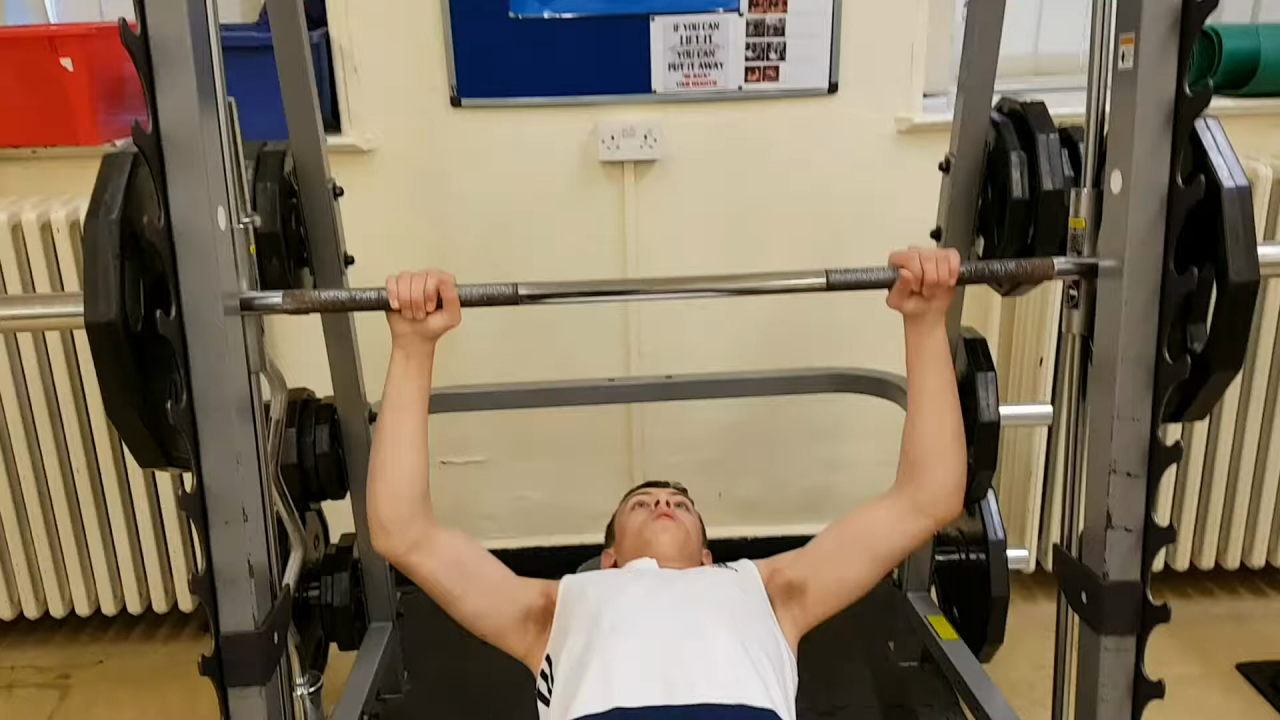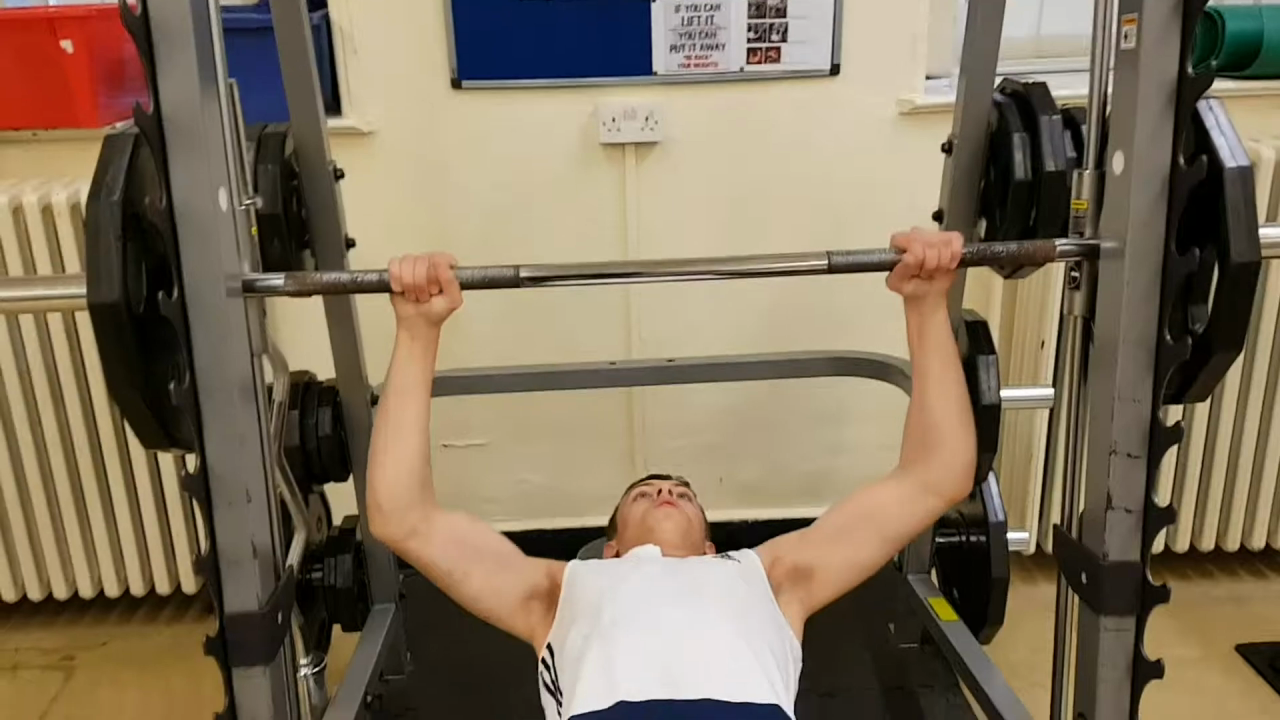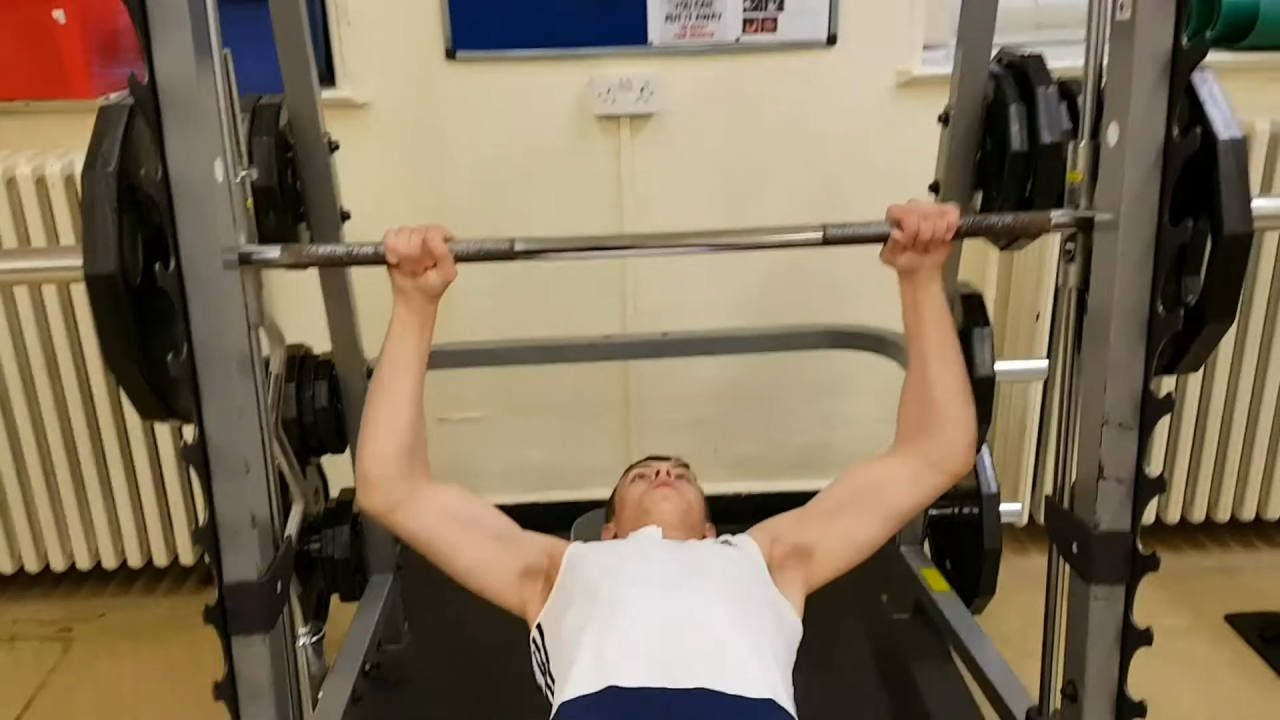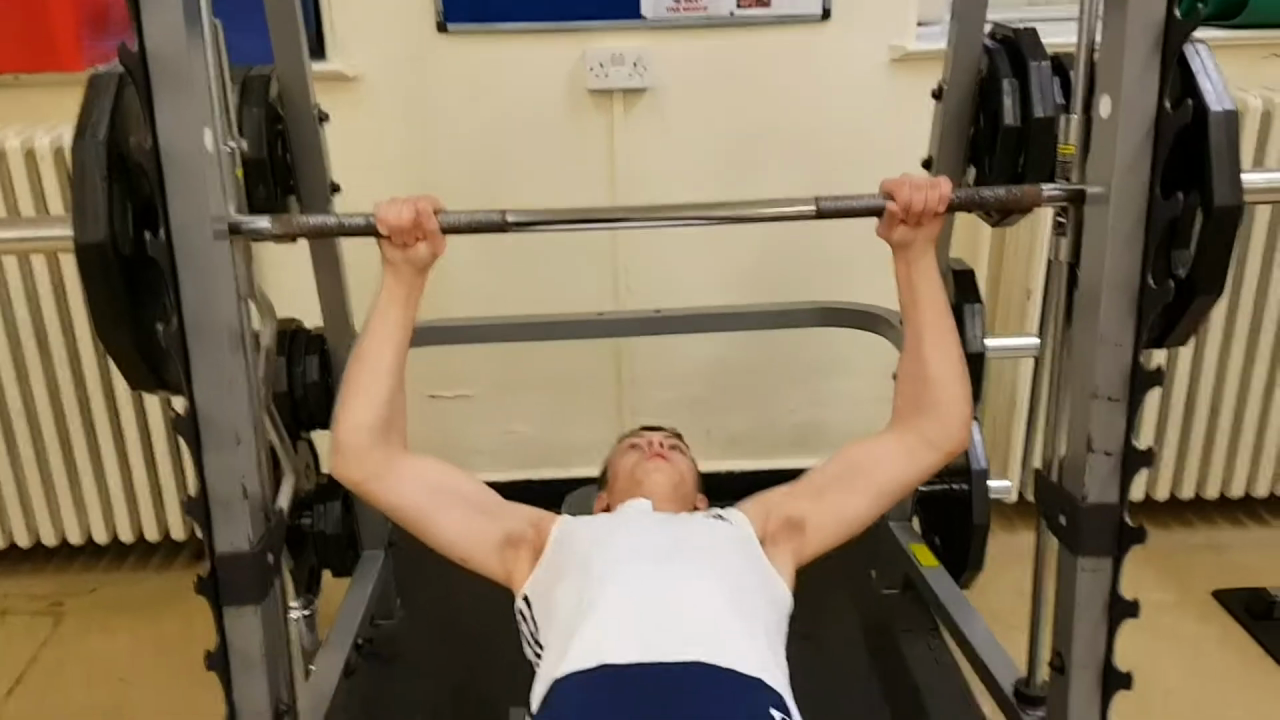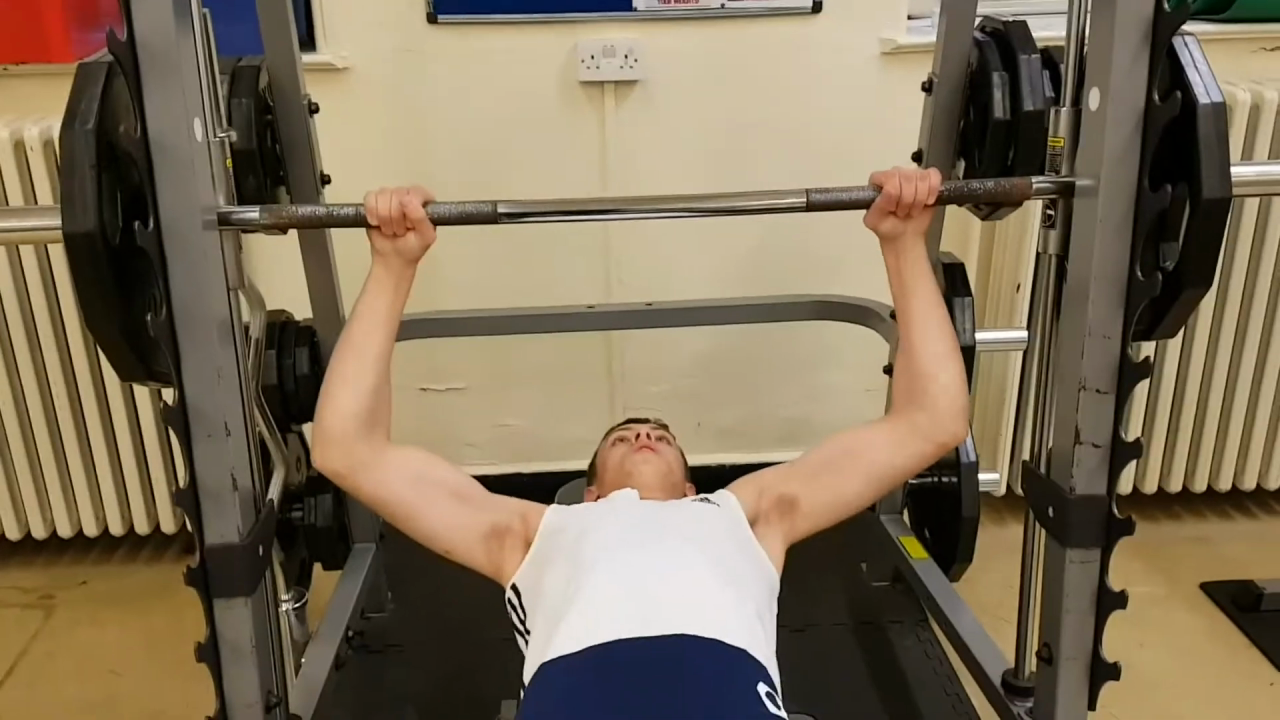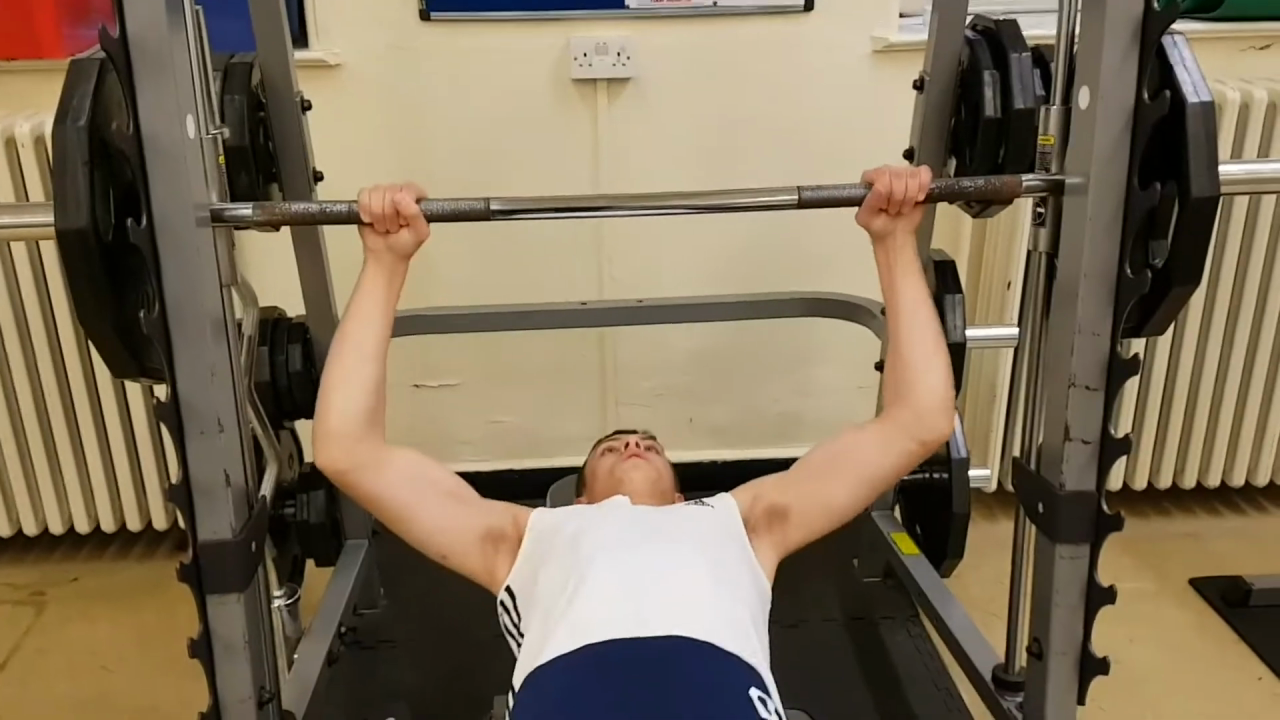
dt=0.2s
person 1, frame 1
left shoulder: (761, 590)
right shoulder: (562, 605)
left elbow: (925, 502)
right elbow: (403, 532)
left wrist: (926, 323)
right wrist: (413, 346)
person 1, frame 2
left shoulder: (764, 576)
right shoulder: (566, 590)
left elbow: (935, 478)
right elbow: (402, 515)
left wrist: (927, 304)
right wrist: (418, 328)
person 1, frame 3
left shoulder: (765, 558)
right shoulder: (561, 570)
left elbow: (936, 457)
right elbow: (389, 487)
left wrist: (920, 278)
right wrist: (416, 302)
person 1, frame 4
left shoulder: (756, 531)
right shoulder: (550, 542)
left elbow: (934, 431)
right elbow: (366, 458)
left wrist: (915, 252)
right wrist: (404, 273)
person 1, frame 5
left shoulder: (744, 513)
right shoulder: (538, 530)
left elbow: (933, 422)
right elbow: (346, 448)
left wrist: (904, 244)
right wrist: (393, 263)
person 1, frame 6
left shoulder: (737, 519)
right shoulder: (530, 536)
left elbow: (919, 422)
right elbow: (347, 448)
left wrist: (894, 240)
right wrist: (385, 260)
